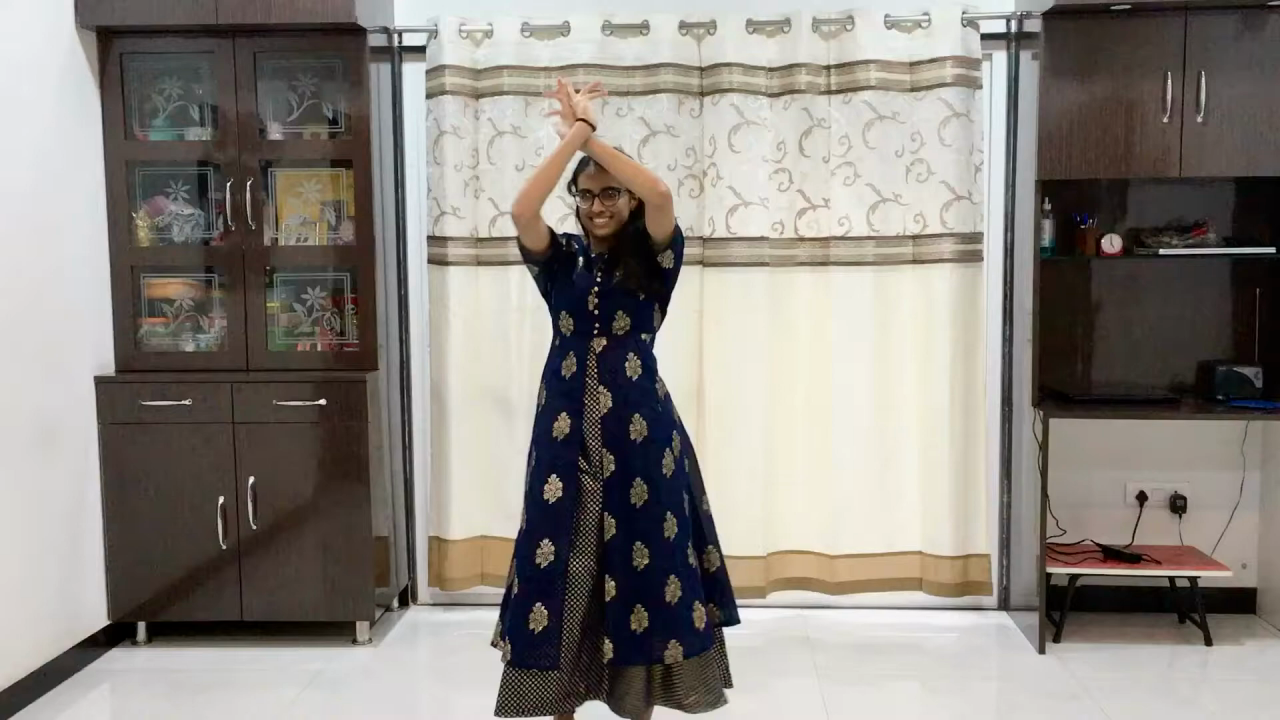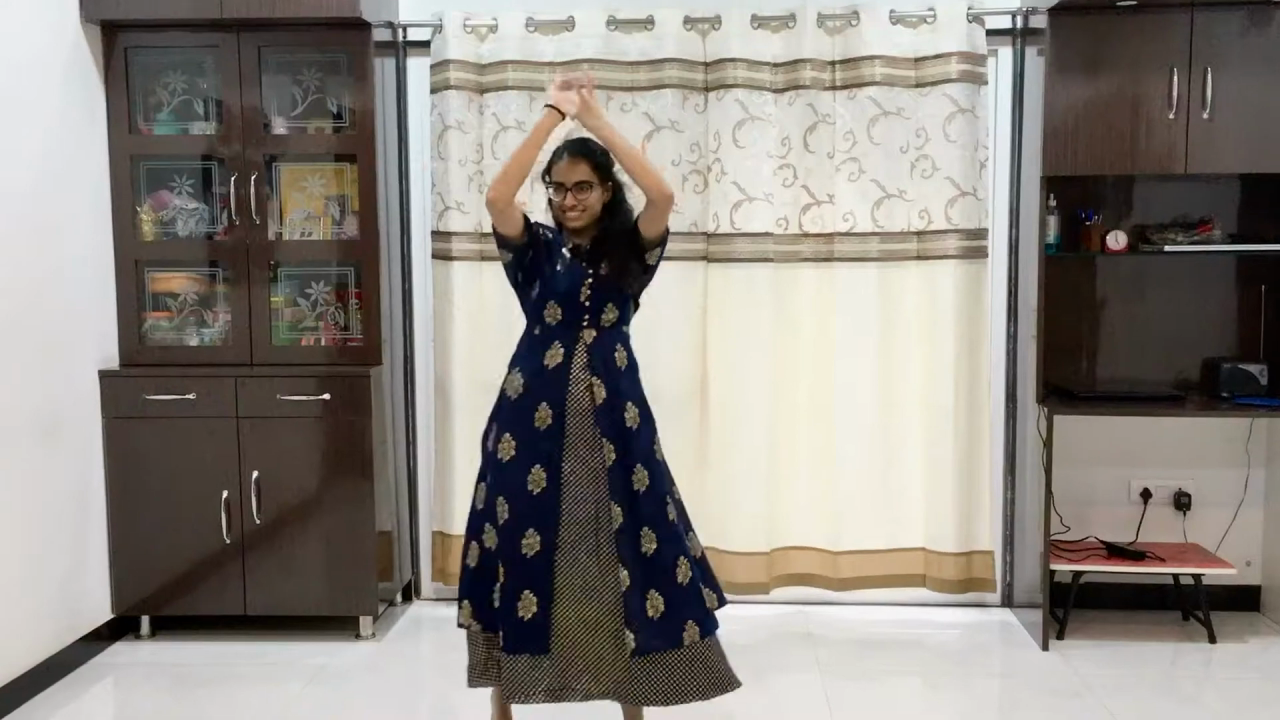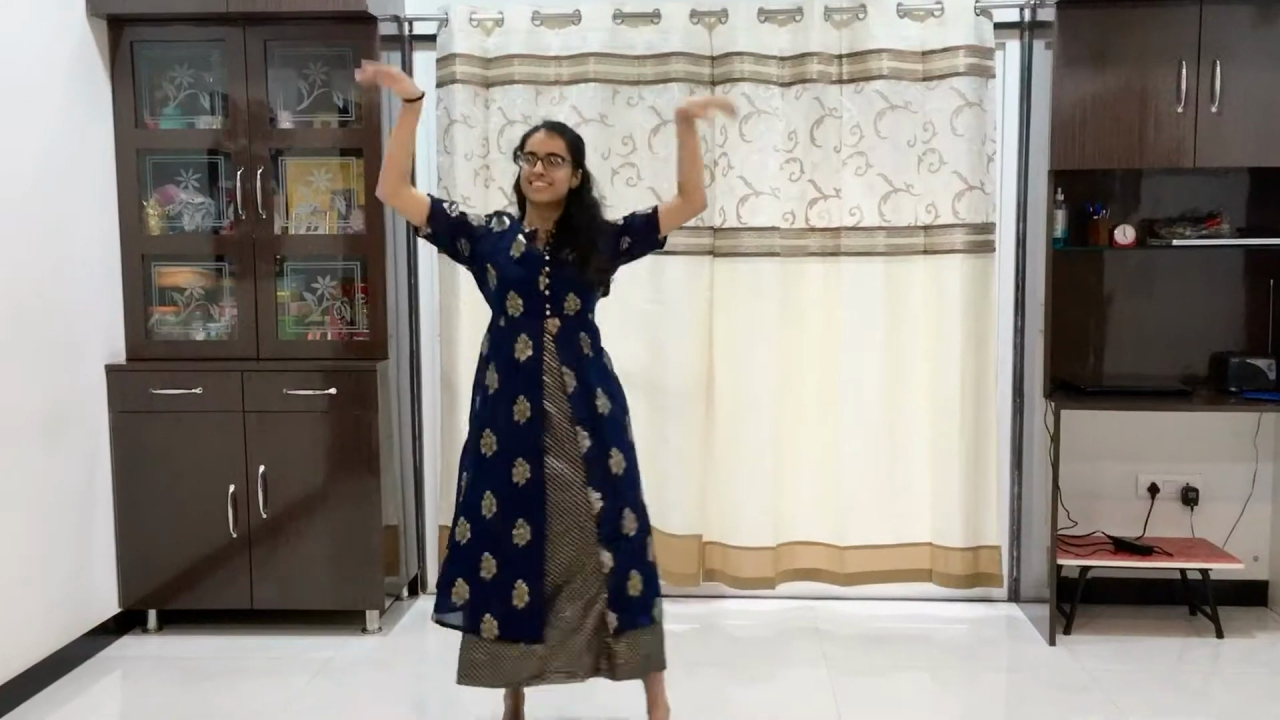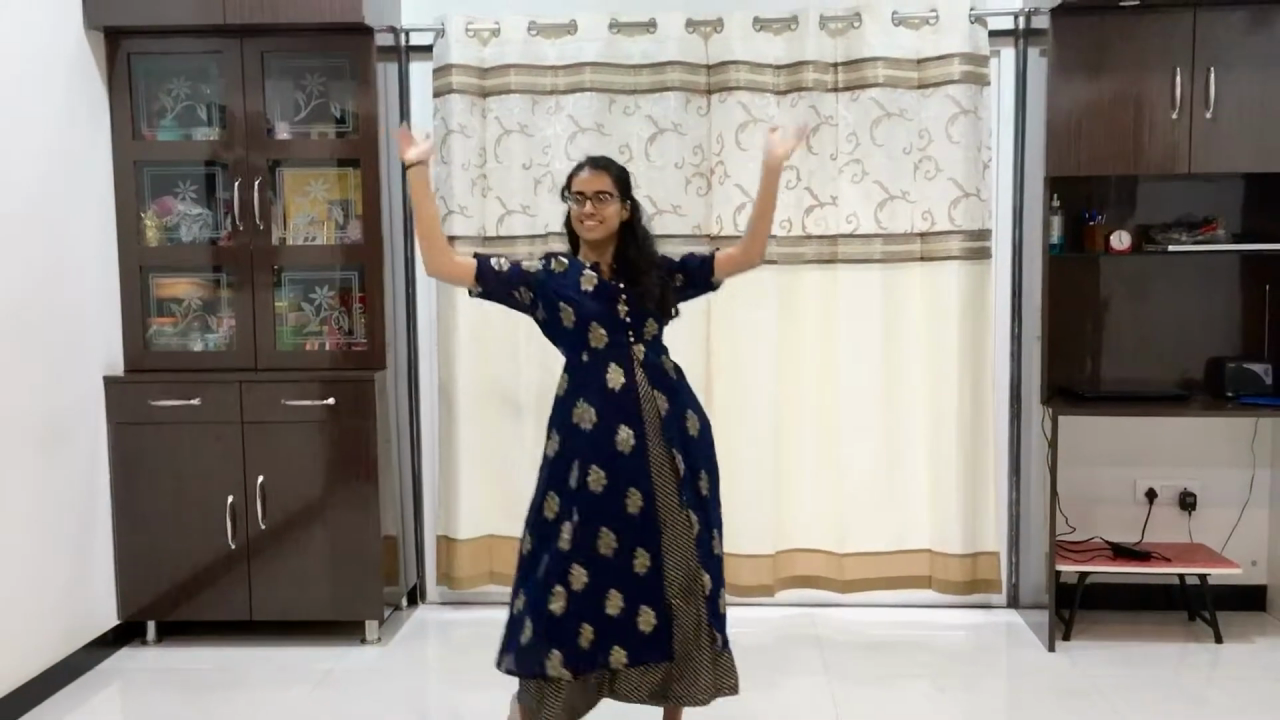
dt=0.5s
person 1, frame 1
left shoulder: (655, 257)
right shoulder: (559, 259)
left elbow: (659, 194)
right elbow: (522, 209)
left wrist: (588, 132)
right wrist: (573, 132)
left hip: (639, 430)
right hip: (566, 432)
left knee: (643, 568)
right knee: (558, 572)
person 1, frame 2
left shoulder: (631, 252)
right shoulder: (533, 249)
left elbow: (662, 196)
right elbow: (497, 197)
left wrist: (597, 122)
right wrist: (553, 114)
left hip: (614, 418)
right hip: (534, 419)
left knee: (629, 558)
right knee: (521, 553)
person 1, frame 3
left shoulder: (602, 238)
right shoulder: (487, 235)
left elbow: (690, 203)
right elbow: (395, 190)
left wrist: (686, 128)
right wrist: (403, 105)
left hip: (588, 406)
right hip: (511, 406)
left knee: (611, 544)
right knee: (504, 545)
person 1, frame 4
left shoulder: (659, 273)
right shoulder: (545, 276)
left elbow: (749, 253)
right elbow: (440, 261)
left wrist: (771, 169)
right wrist: (418, 169)
left hip: (673, 432)
right hip: (592, 435)
left knee: (681, 571)
right knee: (581, 571)
